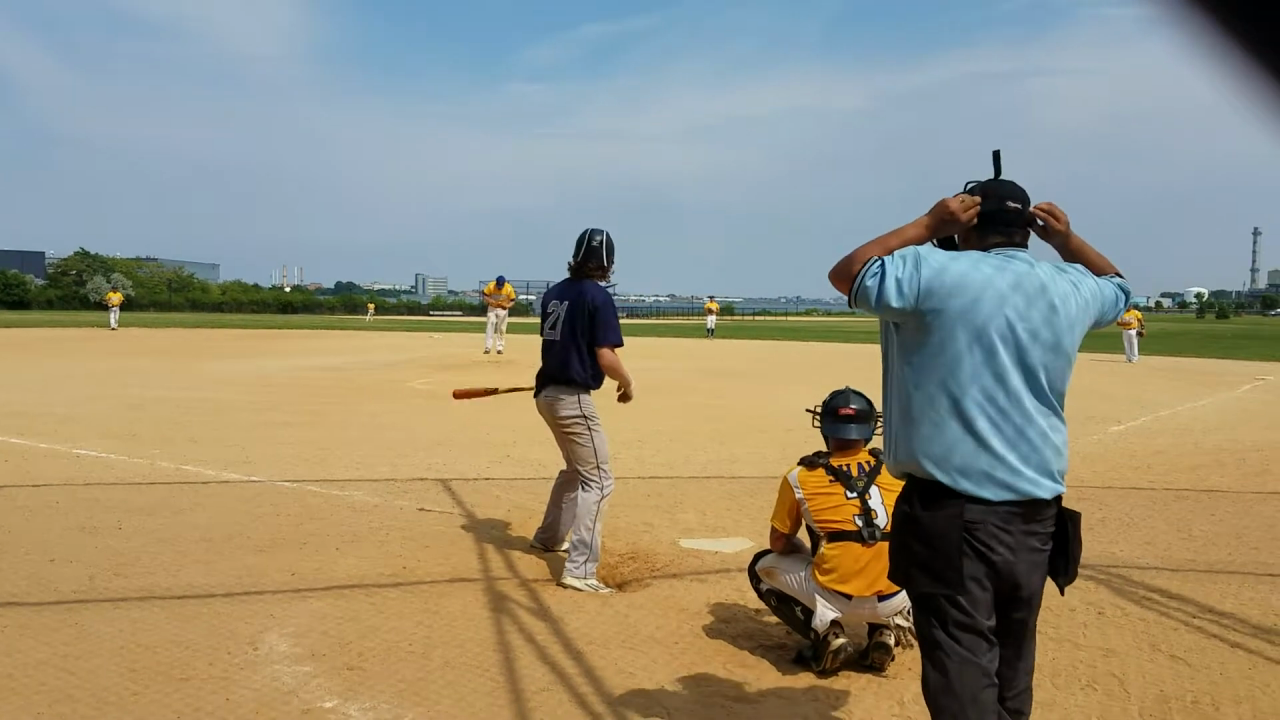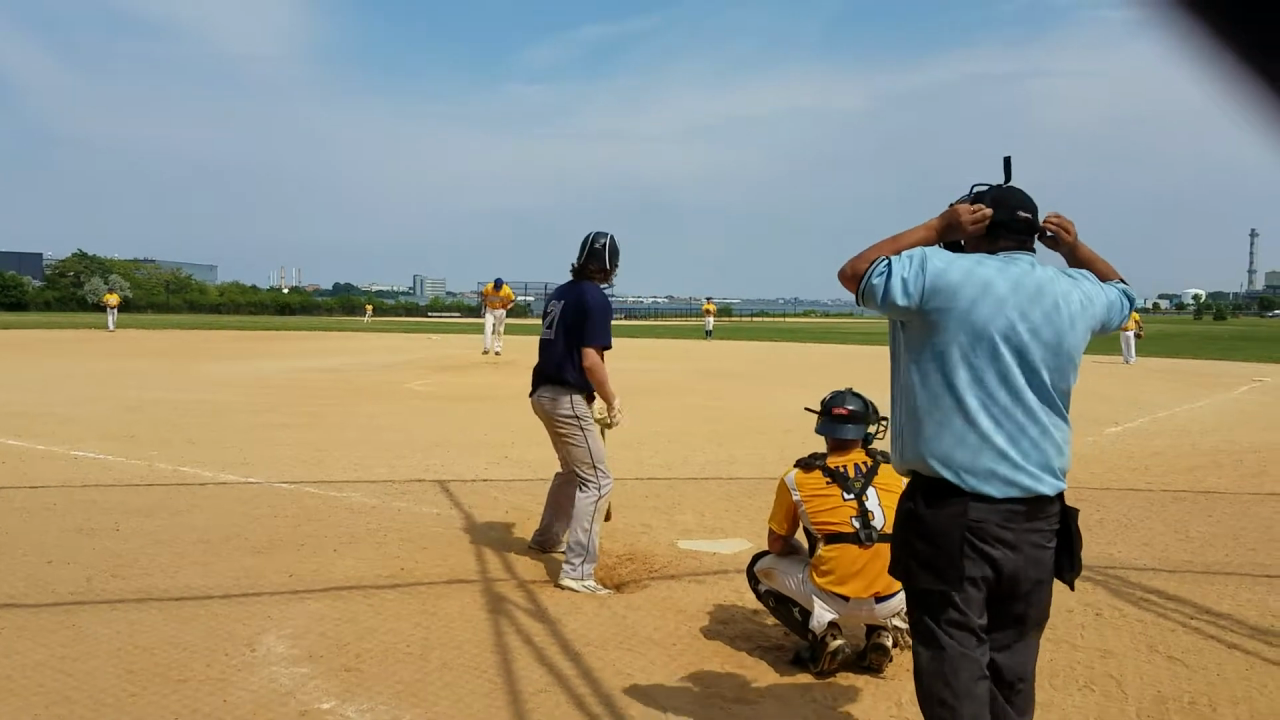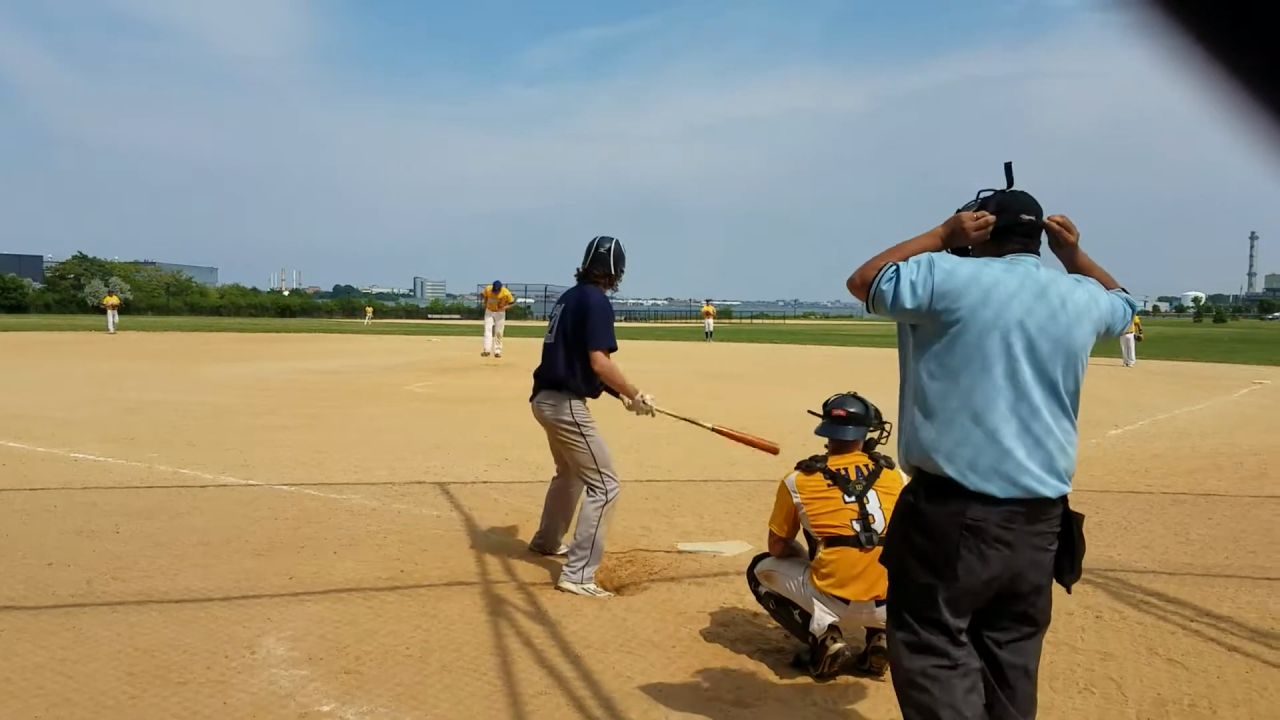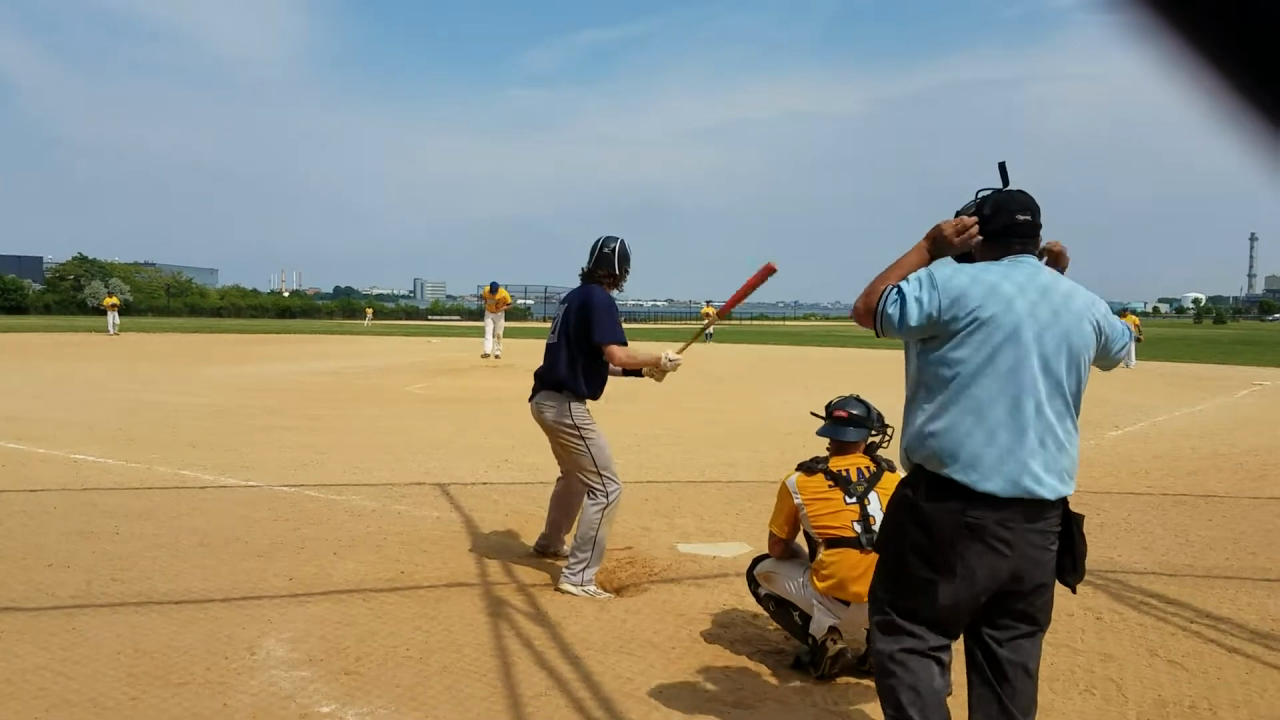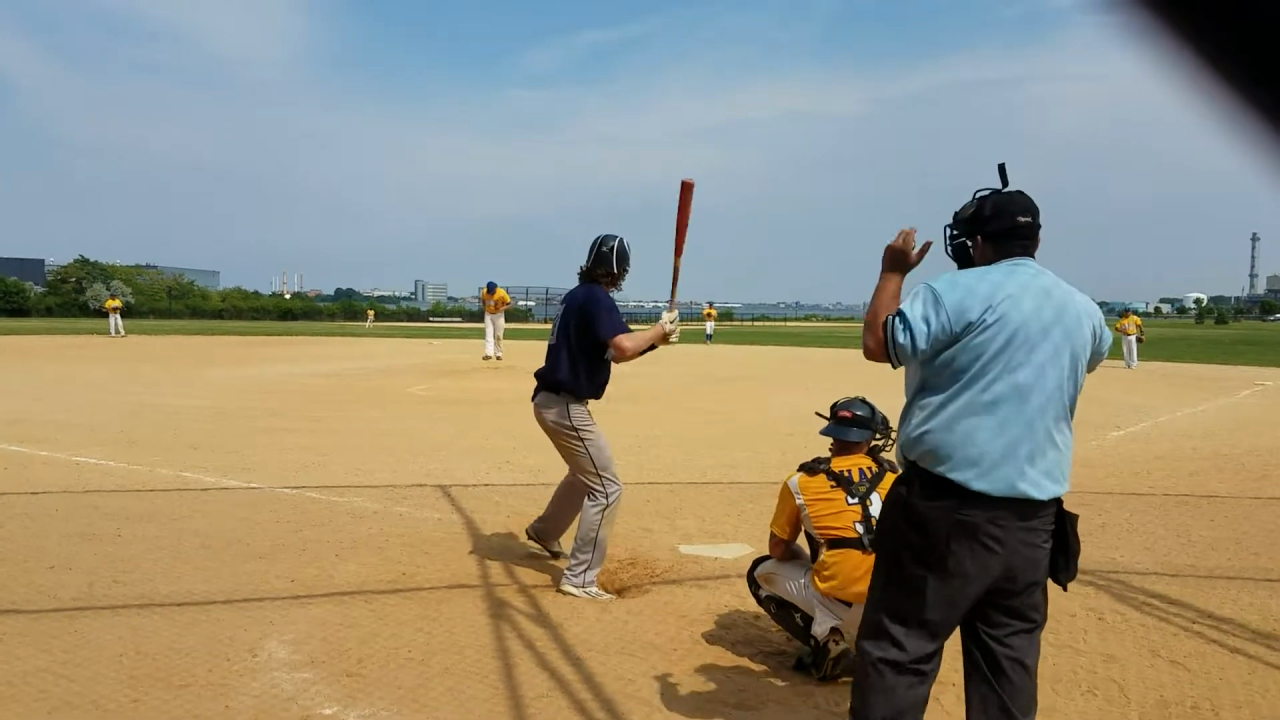
dt=0.2s
person 1, frame 1
left shoulder: (933, 273)
right shoulder: (1070, 290)
left elbow: (845, 274)
right elbow: (1115, 287)
left wrist: (928, 225)
right wrist: (1067, 240)
left hip: (949, 509)
right hip: (1034, 510)
left knee: (960, 662)
right knee: (1010, 655)
person 1, frame 2
left shoulder: (942, 274)
right shoulder: (1075, 294)
left elbow: (854, 273)
right elbow: (1120, 295)
left wrist: (936, 229)
right wrist: (1074, 250)
left hip: (951, 509)
right hip: (1037, 511)
left knee: (953, 658)
right knee: (1012, 652)
person 1, frame 3
left shoulder: (952, 278)
right shoulder: (1082, 300)
left elbow: (863, 283)
right elbow: (1122, 307)
left wrist: (940, 237)
right wrist: (1074, 255)
left hip: (952, 509)
right hip: (1039, 513)
left knee: (927, 646)
right knee: (1012, 650)
person 1, frame 4
left shoulder: (957, 284)
right shoulder: (1085, 305)
left elbow: (869, 313)
right elbow: (1116, 345)
left wrist: (927, 250)
left hip: (950, 507)
right hip: (1038, 515)
left knee: (908, 636)
right knee: (1012, 651)
person 1, frame 5
left shoulder: (956, 293)
right shoulder: (1083, 309)
left elbow: (881, 347)
left wrist: (893, 273)
left hip: (945, 507)
right hip: (1031, 516)
left knee: (899, 642)
right knee: (1009, 652)
person 2, frame 1
left shoulder: (554, 292)
right shoulder: (598, 297)
right elbow: (606, 359)
right wrist: (628, 385)
left hip: (548, 392)
right hip: (572, 397)
left knee: (577, 468)
right knee: (597, 480)
left ankle: (549, 536)
right ankle: (580, 570)
person 2, frame 2
left shoulder: (560, 293)
right shoulder: (595, 298)
right elbow: (590, 361)
left wrist: (595, 397)
right wrist: (611, 403)
left hip: (544, 392)
right hip: (565, 398)
left knee: (573, 469)
right knee: (596, 481)
left ankle: (548, 537)
right ankle: (577, 571)
person 2, frame 3
left shoulder: (569, 297)
right shoulder: (596, 300)
right elbow: (599, 363)
left wrist: (621, 391)
right wrist: (636, 394)
left hip: (546, 397)
right hip: (566, 404)
left knee: (570, 473)
right knee: (604, 484)
left ankle: (547, 541)
right ankle: (576, 575)
person 2, frame 4
left shoulder: (574, 297)
right shoulder: (598, 299)
right elbow: (616, 356)
left wrist: (645, 366)
right wrist: (656, 361)
left hip: (547, 399)
right hip: (566, 405)
left knee: (575, 474)
right knee: (605, 487)
left ankle: (551, 542)
right ankle: (577, 577)
person 2, frame 5
left shoulder: (579, 296)
right shoulder: (596, 298)
left elbow: (615, 351)
right elbow: (623, 347)
left wrist: (655, 338)
right wrist: (660, 325)
left hip: (551, 400)
right hip: (566, 406)
left knee: (584, 474)
right knee: (606, 488)
left ankle: (544, 531)
right ankle: (579, 579)
person 3, frame 1
left shoulder: (800, 476)
left elbow: (779, 544)
left hip: (836, 598)
right hip: (893, 600)
left knee: (762, 566)
left ankle: (826, 635)
right ankle: (884, 629)
person 3, frame 2
left shoulder: (798, 477)
right shoulder: (893, 471)
left elbow: (777, 545)
left hip: (834, 600)
right hip: (891, 601)
left knee: (760, 567)
left ankle: (824, 637)
right ankle: (882, 632)
person 3, frame 3
left shoulder: (799, 480)
right shoulder: (894, 475)
left elbow: (777, 547)
left hip: (834, 603)
right hip: (889, 604)
left knee: (761, 569)
left ankle: (825, 640)
right ankle: (881, 638)
person 3, frame 4
left shoulder: (799, 481)
right shoulder: (894, 477)
left elbow: (777, 548)
left hip: (834, 605)
left knee: (761, 570)
left ankle: (824, 641)
person 3, frame 5
left shoulder: (801, 482)
right shoulder: (895, 477)
left elbow: (778, 550)
left hip: (835, 605)
left knee: (761, 572)
left ankle: (826, 643)
